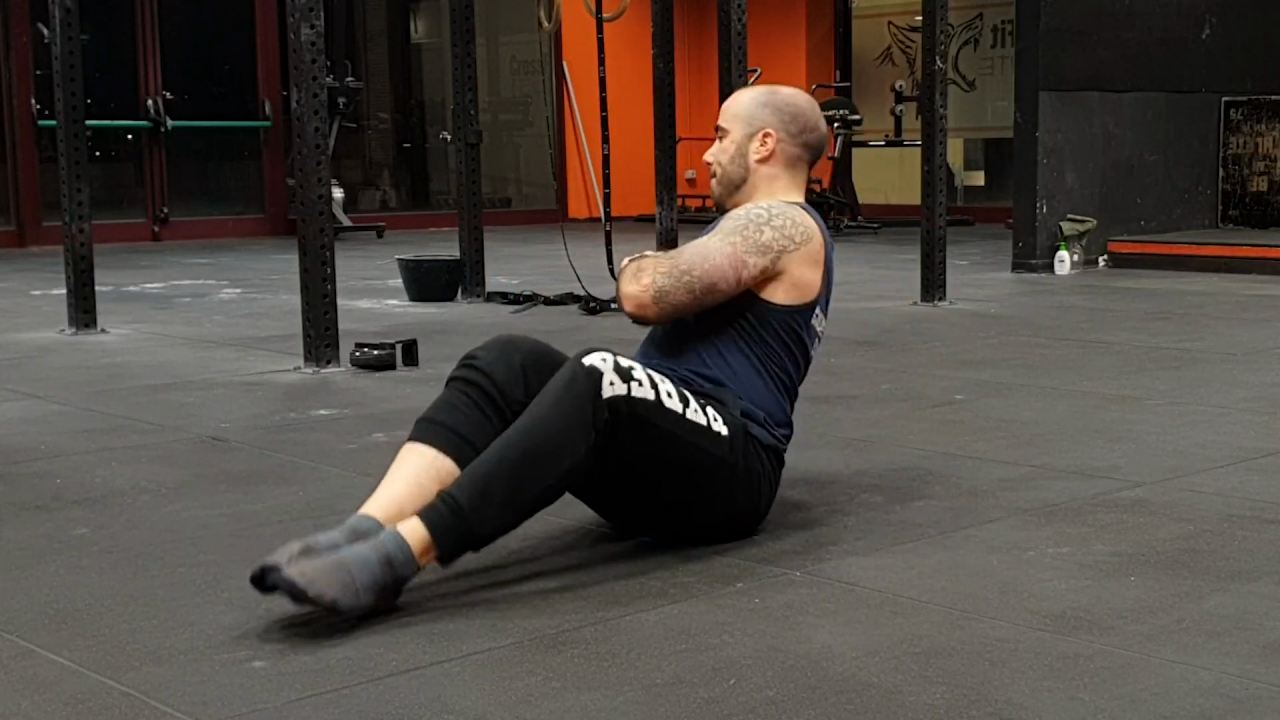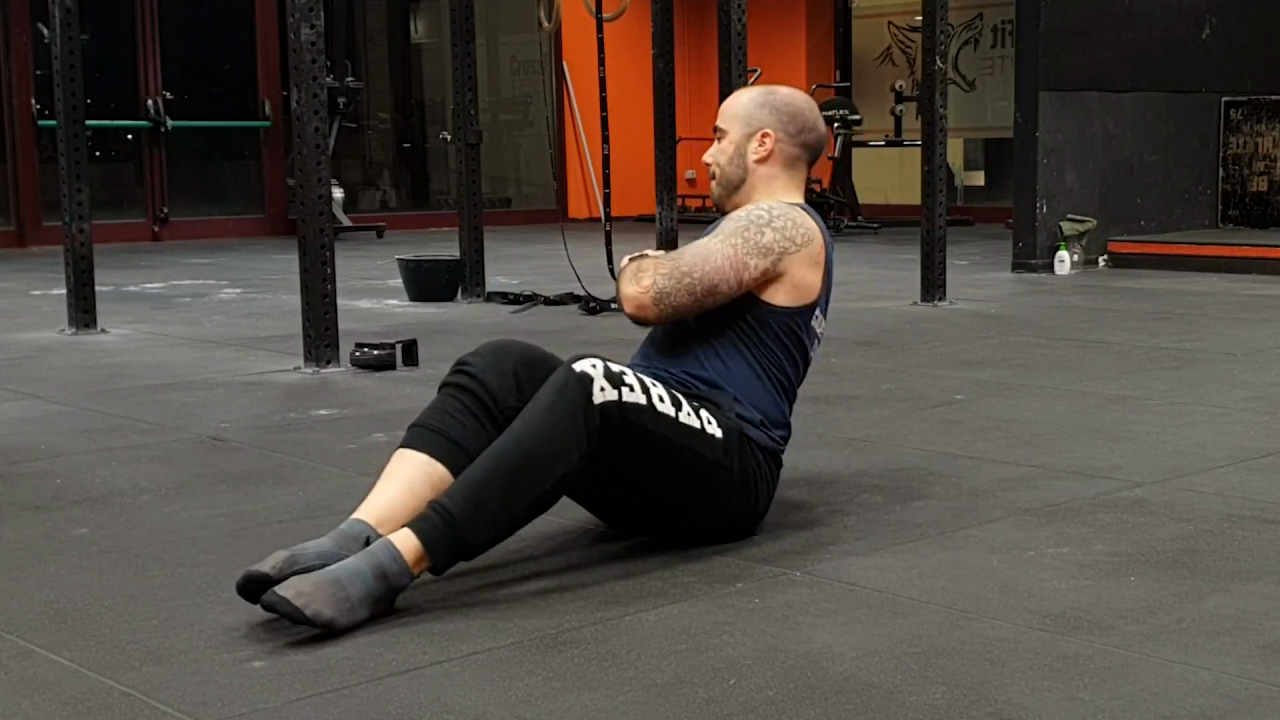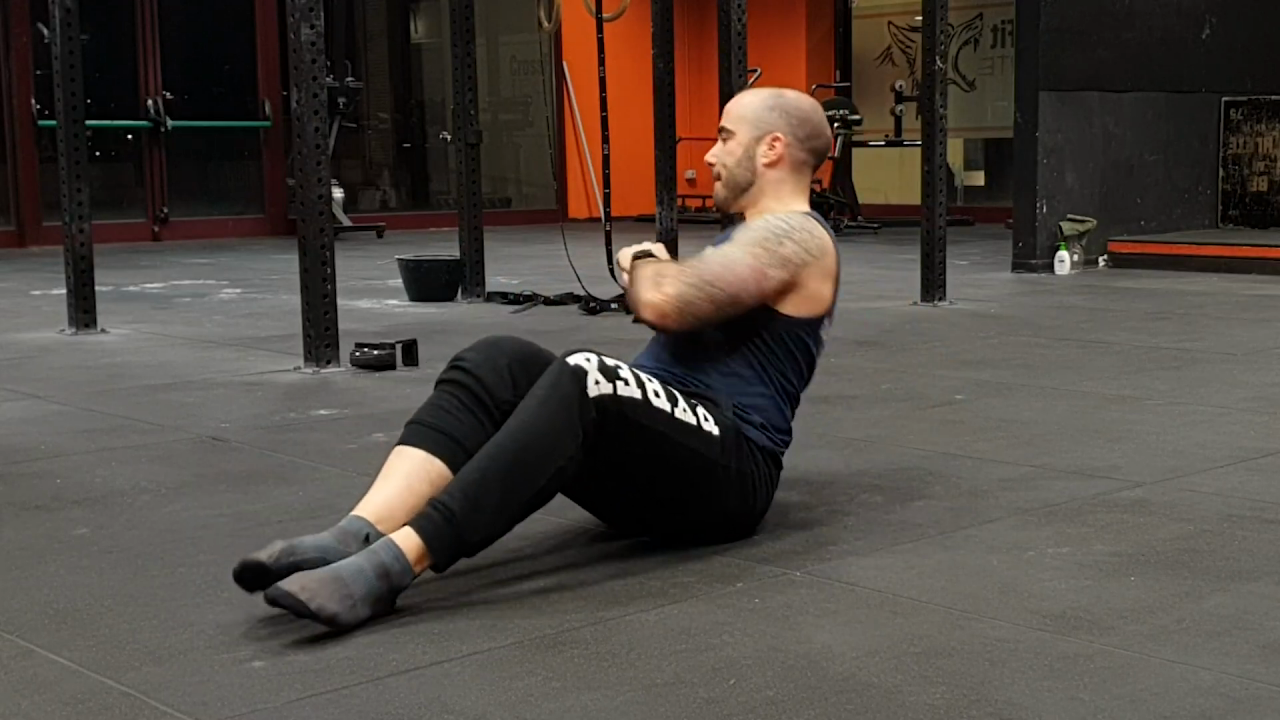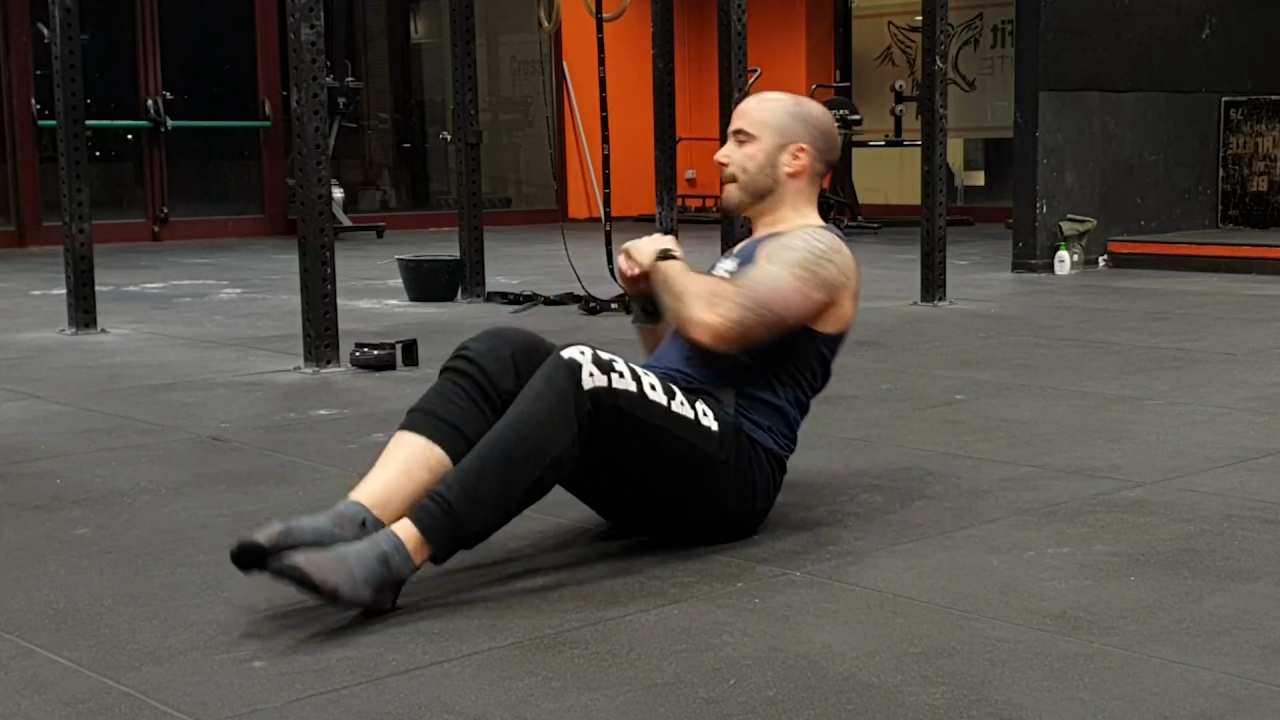
dt=0.1s
person 1, frame 1
left shoulder: (778, 225)
right shoulder: (757, 235)
left elbow: (643, 297)
left wrist: (641, 265)
right wrist: (657, 273)
left hip: (726, 468)
right hip: (648, 453)
left knee: (600, 377)
right knee: (510, 363)
left ankle: (400, 551)
right ankle: (366, 532)
person 1, frame 2
left shoulder: (778, 225)
right shoulder: (757, 234)
left elbow: (643, 297)
left wrist: (642, 264)
right wrist: (658, 272)
left hip: (724, 470)
right hip: (642, 452)
left knee: (592, 383)
right knee: (503, 368)
left ankle: (392, 563)
right ankle: (357, 539)
person 1, frame 3
left shoulder: (793, 238)
right shoulder: (758, 245)
left elbow: (664, 303)
left wrist: (645, 262)
right wrist: (648, 276)
left hip: (725, 472)
right hip: (643, 452)
left knee: (586, 379)
right knee: (499, 362)
left ankle: (393, 562)
right ankle: (356, 534)
person 1, frame 4
left shoulder: (814, 254)
right shoulder: (755, 249)
left elbow: (713, 323)
left wrist: (666, 261)
right wrist: (647, 287)
left hip: (728, 471)
right hip: (645, 452)
left knee: (582, 372)
right knee: (503, 353)
left ankle: (394, 555)
right ankle: (355, 521)
